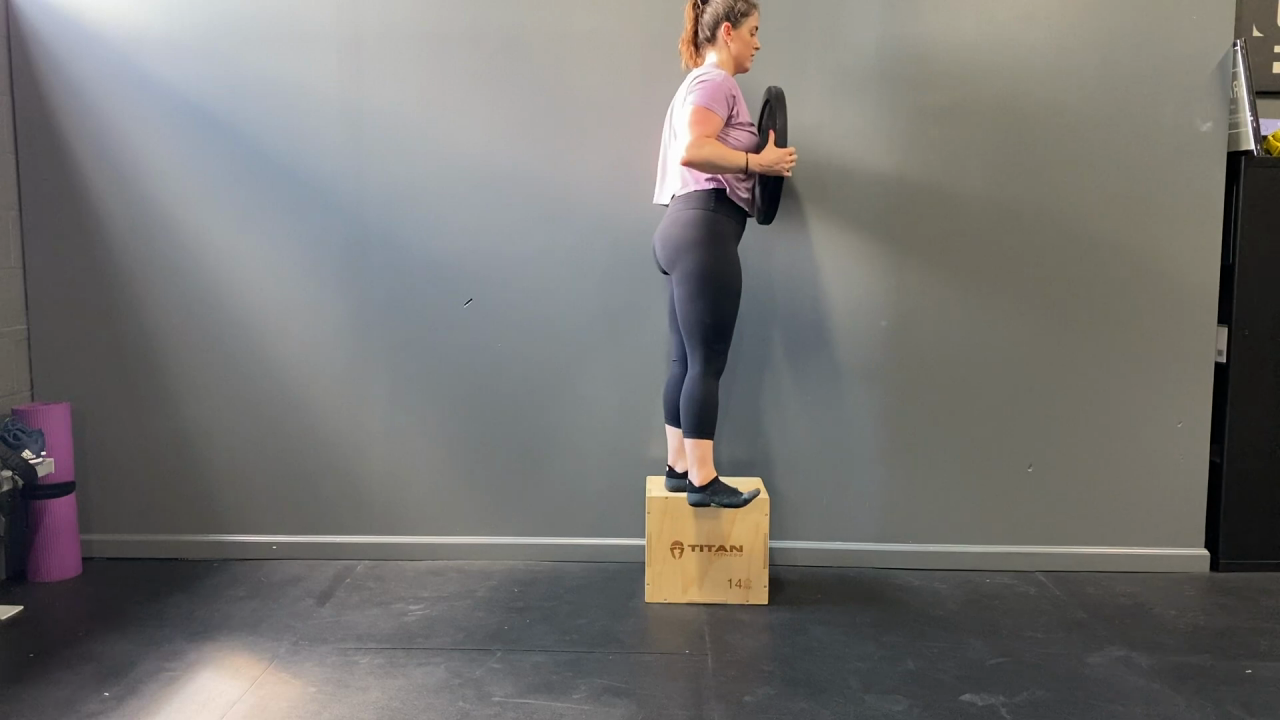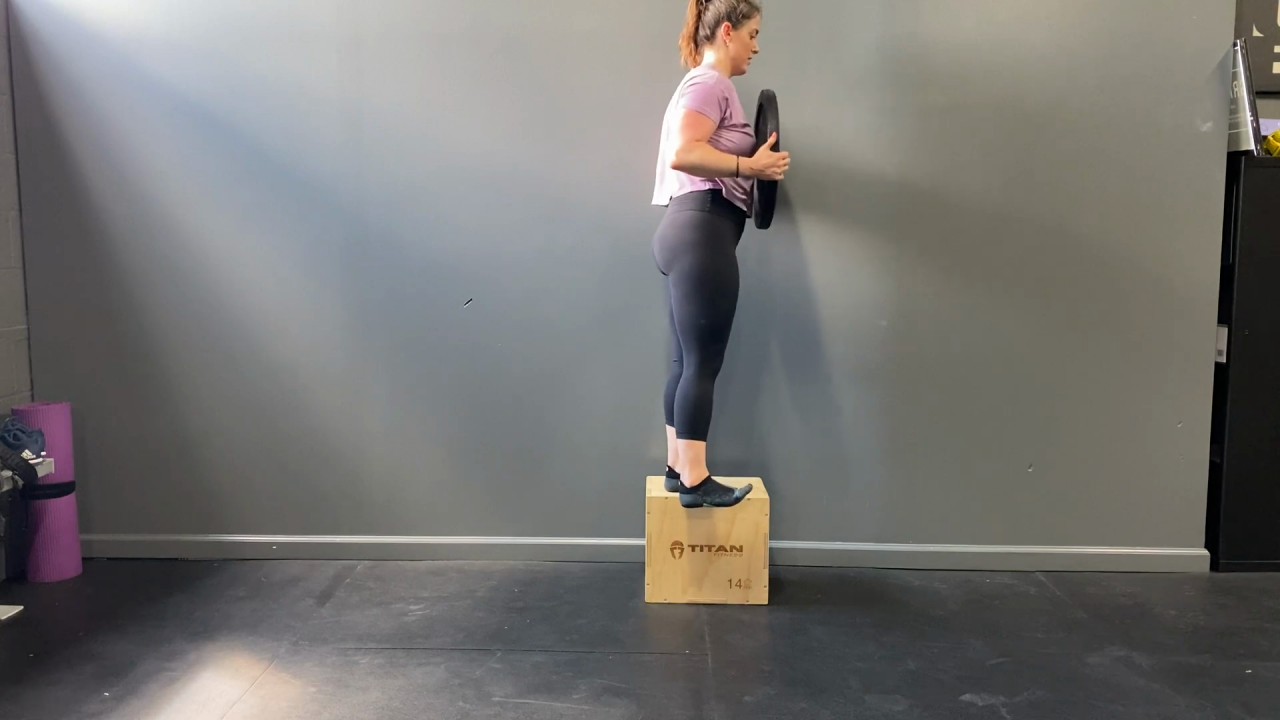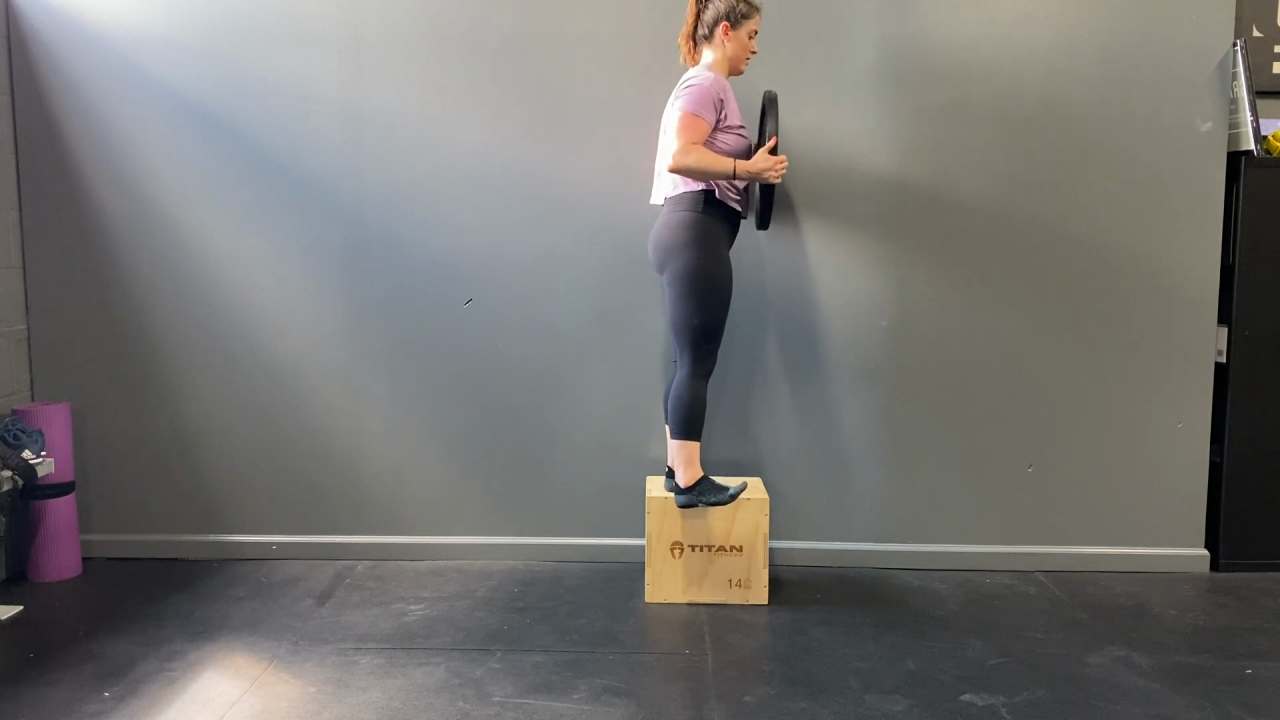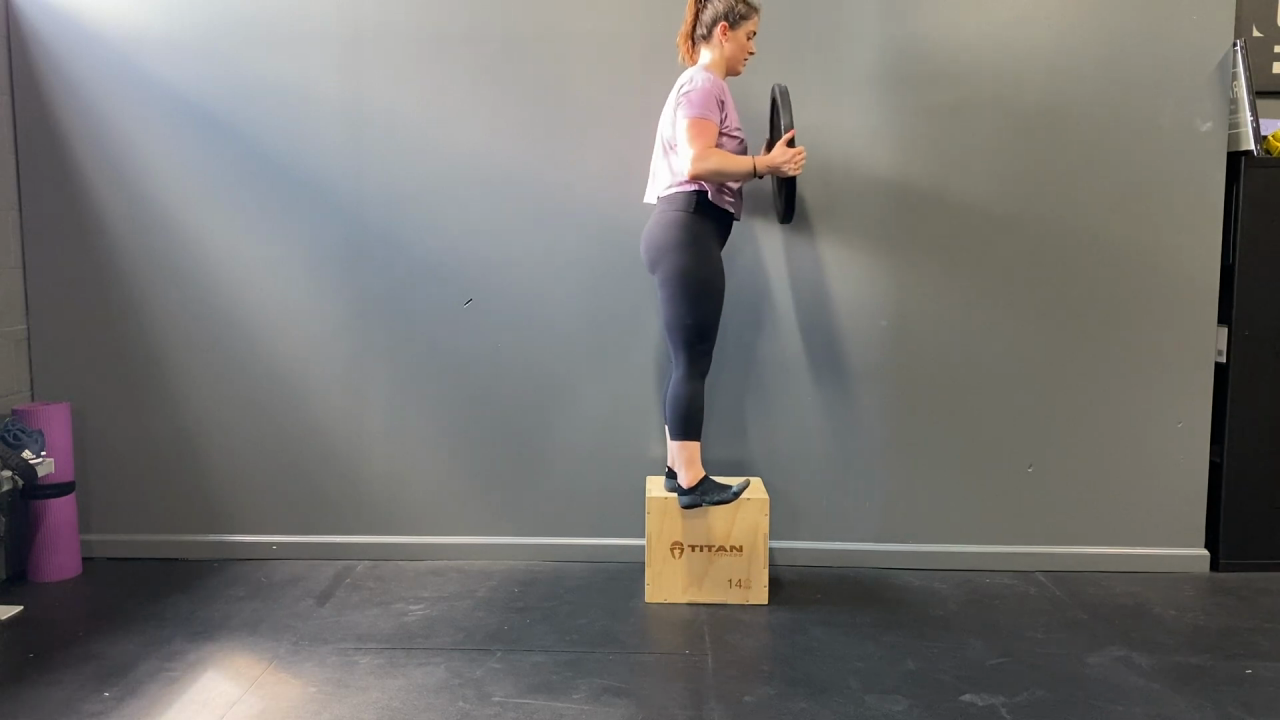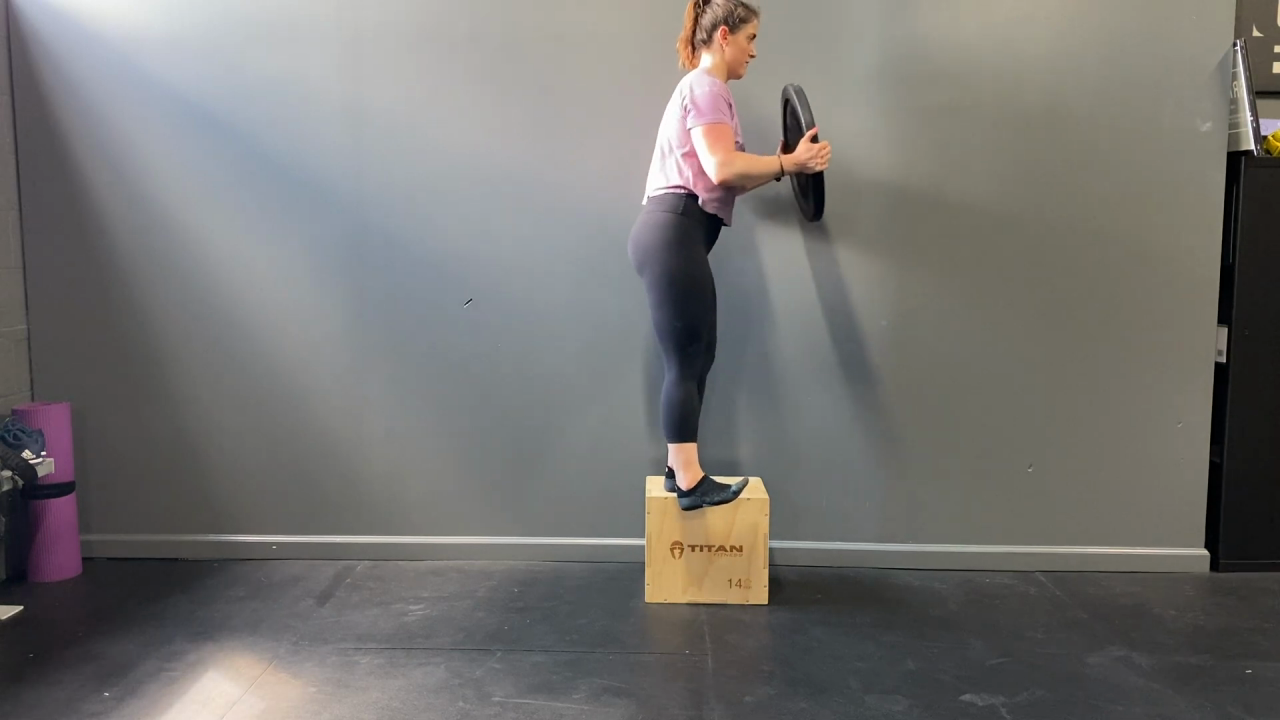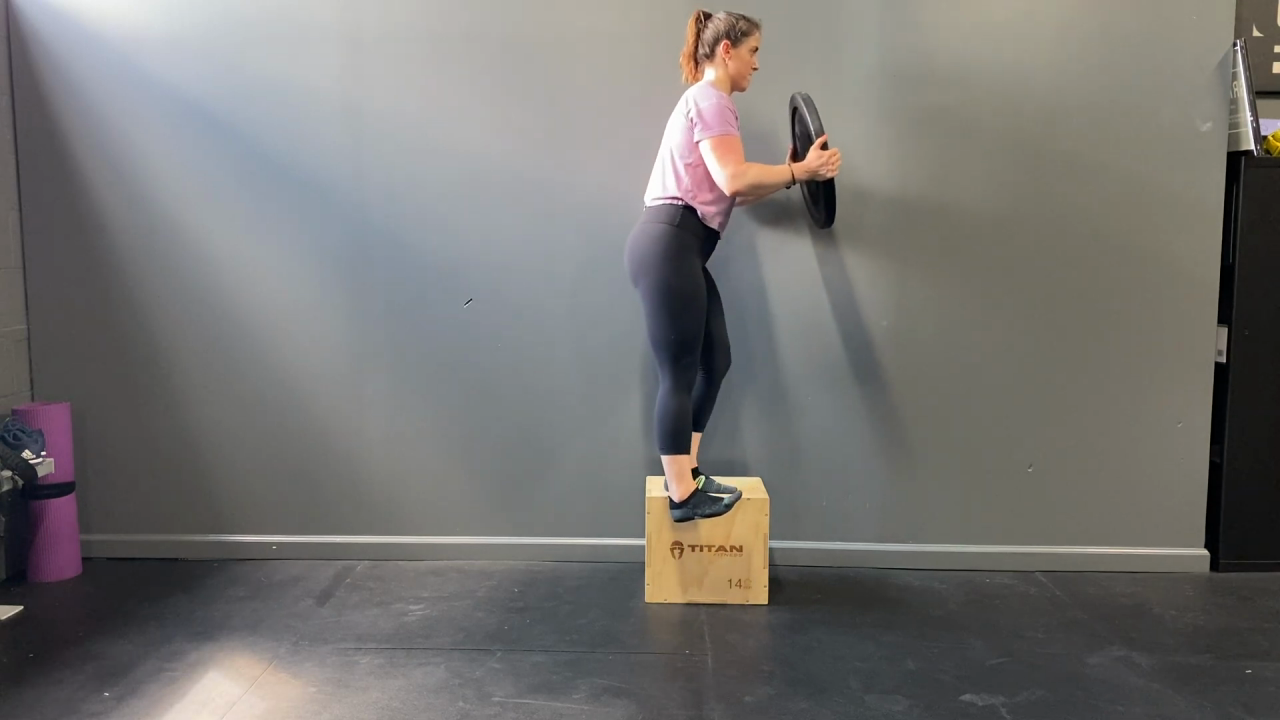
dt=0.3s
person 1, frame 1
left shoulder: (702, 83)
right shoulder: (715, 82)
right elbow: (692, 151)
left wrist: (760, 161)
right wrist: (758, 162)
left hip: (687, 228)
right hip: (703, 230)
left knee: (688, 359)
right knee: (707, 362)
left ankle: (679, 467)
right ankle: (702, 480)
person 1, frame 2
left shoulder: (704, 85)
right shoulder: (709, 84)
right elbow: (682, 153)
left wrist: (756, 163)
right wrist: (751, 165)
left hip: (688, 230)
right hip: (702, 231)
left knee: (689, 360)
right knee: (703, 362)
left ankle: (679, 468)
right ankle: (695, 480)
person 1, frame 3
left shoulder: (707, 86)
right shoulder: (705, 84)
right elbow: (680, 156)
left wrist: (753, 168)
right wrist: (747, 169)
left hip: (689, 231)
right hip: (695, 232)
left knee: (689, 361)
right knee: (697, 363)
left ankle: (679, 469)
right ankle: (690, 481)
person 1, frame 4
left shoulder: (702, 85)
right shoulder: (703, 84)
right elbow: (696, 163)
left wrist: (764, 165)
right wrist: (764, 165)
left hip: (683, 233)
right hip: (687, 233)
left knee: (689, 362)
right knee: (692, 363)
left ankle: (679, 469)
right ankle: (692, 481)
person 1, frame 5
left shoulder: (703, 89)
right shoulder: (706, 88)
left elbow: (723, 180)
right elbow: (722, 168)
left wrist: (778, 167)
right wrist: (790, 163)
left hip: (677, 237)
right hip: (672, 236)
left knee: (696, 360)
right knee: (685, 364)
left ankle: (682, 470)
right ankle: (690, 483)
person 1, frame 6
left shoulder: (706, 101)
right shoulder: (711, 101)
left elbow: (730, 192)
right elbow: (734, 179)
left wrist: (788, 174)
right wrist: (802, 171)
left hip: (678, 250)
right hip: (668, 247)
left knee: (713, 363)
right knee: (680, 375)
left ankle: (687, 473)
right ankle: (682, 495)
